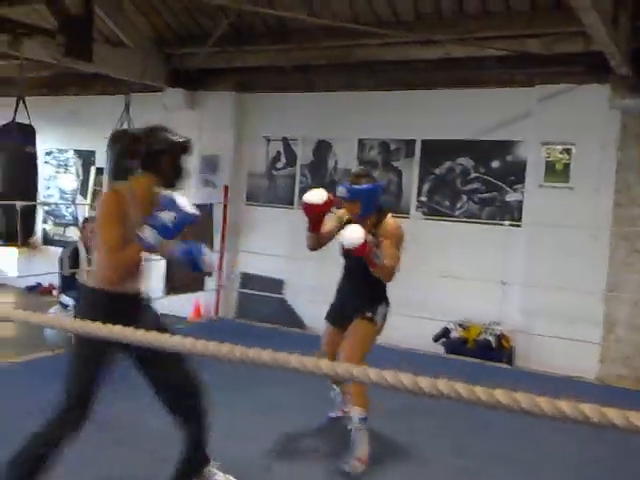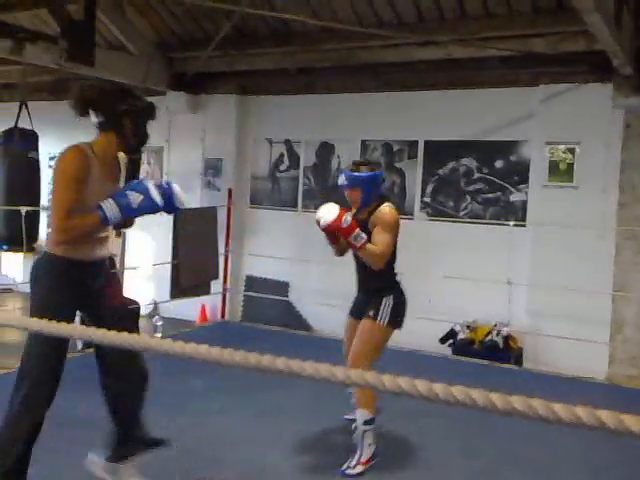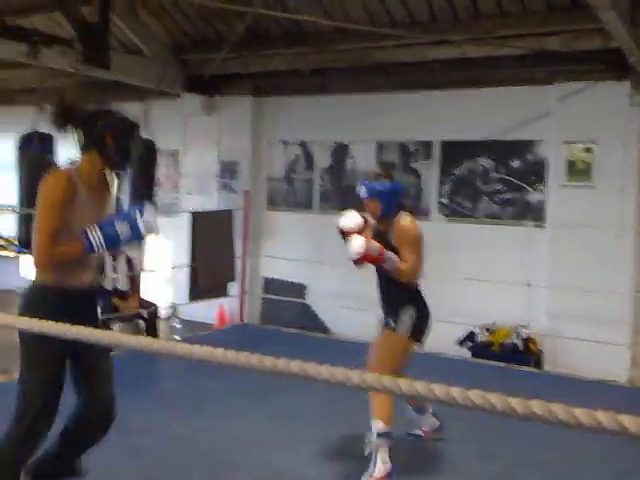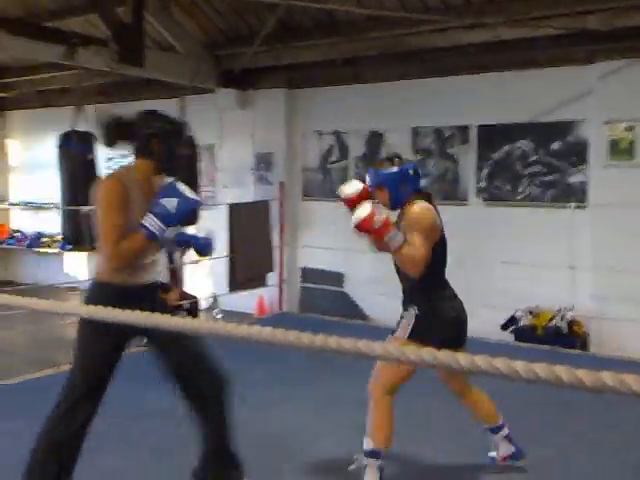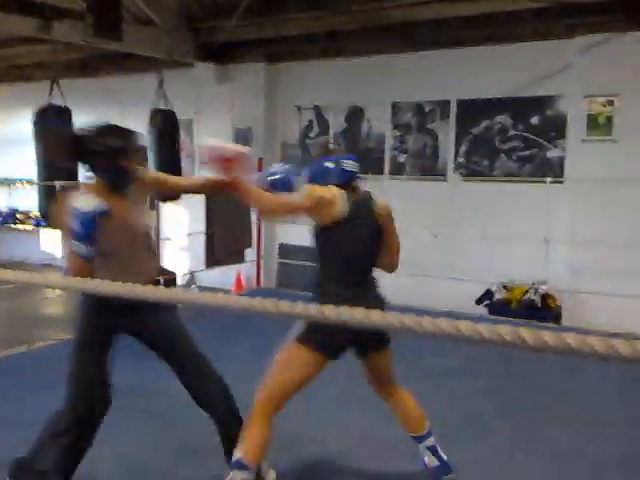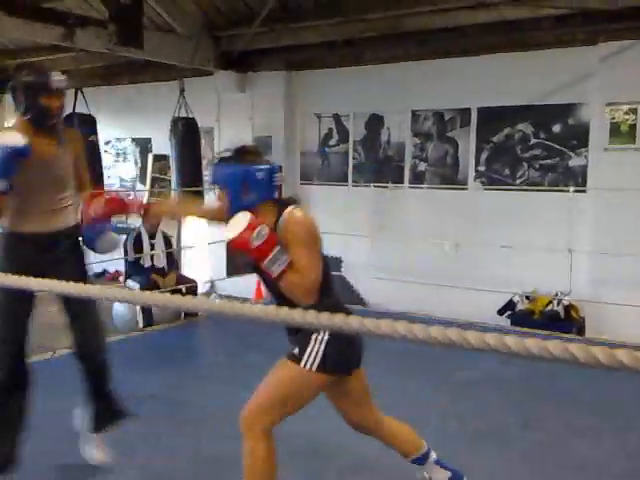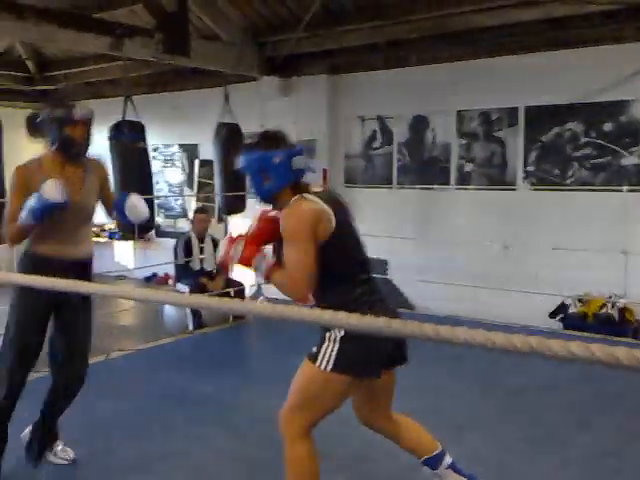
dt=0.3s
person 1, frame 1
left shoulder: (166, 199)
right shoulder: (113, 199)
right elbow: (114, 268)
left wrist: (184, 252)
right wrist: (156, 230)
left hip: (134, 306)
right hip: (99, 308)
left knee: (185, 390)
right knee: (74, 411)
person 1, frame 2
left shoulder: (119, 164)
right shoulder: (75, 159)
right elbow: (61, 232)
left wrist: (150, 201)
right wrist: (119, 206)
left hip: (99, 275)
right hip: (59, 277)
left knee: (129, 373)
right knee: (36, 387)
person 1, frame 3
left shoulder: (104, 184)
right shoulder: (60, 182)
right elbow: (44, 258)
left wrist: (128, 227)
right wrist: (105, 236)
left hip: (85, 304)
right hip: (49, 306)
left knee: (100, 408)
right knee: (35, 416)
person 1, frame 4
left shoulder: (160, 184)
right shoulder: (113, 187)
right elbow: (115, 261)
left wrist: (182, 238)
right wrist: (162, 219)
left hip: (149, 298)
right hip: (110, 301)
left knee: (207, 380)
right knee: (78, 403)
person 1, frame 5
left shoulder: (139, 182)
right shoulder: (75, 205)
left elbow: (194, 185)
right elbow: (77, 276)
right wrist: (83, 238)
left hip: (147, 299)
right hip: (102, 307)
left knee: (204, 382)
right knee: (84, 403)
person 1, frame 6
left shoulder: (71, 138)
left elbow: (85, 191)
left wrist: (98, 216)
left hip: (65, 247)
left knee: (91, 344)
left ankle: (95, 420)
person 1, frame 7
left shoulder: (96, 169)
left elbow: (112, 206)
left wrist: (127, 208)
right wrist: (34, 213)
left hip: (79, 275)
right hip: (37, 274)
left knee: (73, 373)
left ankle: (44, 438)
person 2, frame 1
left shoulder: (389, 226)
right shoulder: (343, 216)
left elbow: (388, 275)
right elbow: (313, 245)
left wrist: (368, 251)
right wrist: (315, 219)
left hip: (371, 304)
right hip: (344, 298)
left knee: (348, 364)
right knee: (328, 360)
left ankle: (362, 445)
right ankle: (346, 403)
person 2, frame 2
left shoulder: (386, 213)
right shoulder: (356, 211)
left elbow: (378, 260)
right elbow: (340, 249)
left wrist: (350, 232)
right wrist: (331, 230)
left hip: (385, 298)
right hip: (366, 296)
left knee: (356, 366)
right knee: (354, 363)
left ankle: (366, 447)
right ankle: (366, 411)
person 2, frame 3
left shoulder: (405, 225)
right shoulder: (375, 224)
left elbow: (410, 275)
right elbow: (361, 260)
left wrist: (380, 256)
right wrist: (354, 239)
left hip: (408, 311)
right hip: (395, 310)
left knee: (376, 378)
right knee: (388, 374)
right ankle: (429, 422)
person 2, frame 4
left shoulder: (418, 211)
right shoulder: (410, 213)
left elbow: (413, 268)
right elbow: (382, 245)
left wrist: (384, 232)
right wrist: (364, 209)
left hip: (425, 314)
right hip: (445, 310)
left knee: (379, 389)
right knee: (458, 385)
right ankle: (507, 445)
person 2, frame 5
left shoulder: (324, 197)
right shoulder: (380, 207)
left elbow: (268, 207)
left wrist: (234, 174)
right hip: (370, 310)
left knee: (263, 406)
right knee: (387, 387)
person 2, frame 6
left shoulder: (294, 221)
right shoulder: (254, 216)
left elbow: (306, 292)
right elbow: (195, 208)
left wrist: (268, 254)
left hip: (327, 337)
right hip: (332, 336)
left knee: (254, 422)
right knee: (364, 420)
person 2, frame 7
left shoulder: (298, 213)
right shoulder: (325, 198)
left elbow: (301, 290)
left wrist: (257, 260)
right wrist: (268, 239)
left hip: (353, 332)
right hip: (380, 322)
left knee: (293, 424)
right knee: (379, 418)
